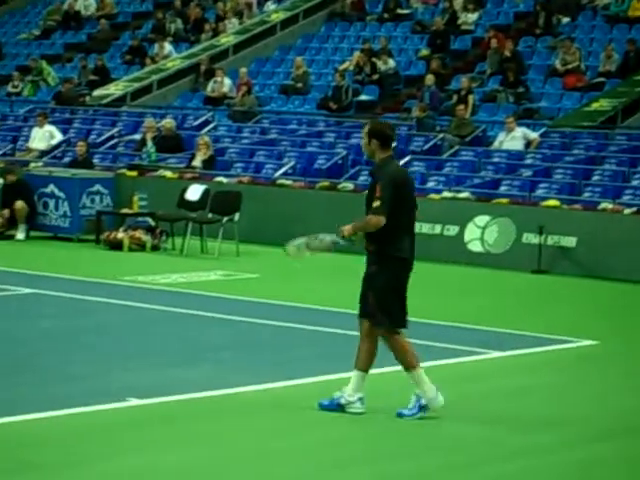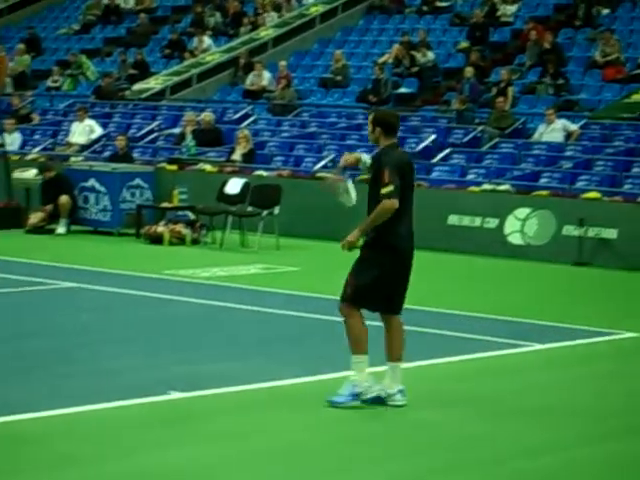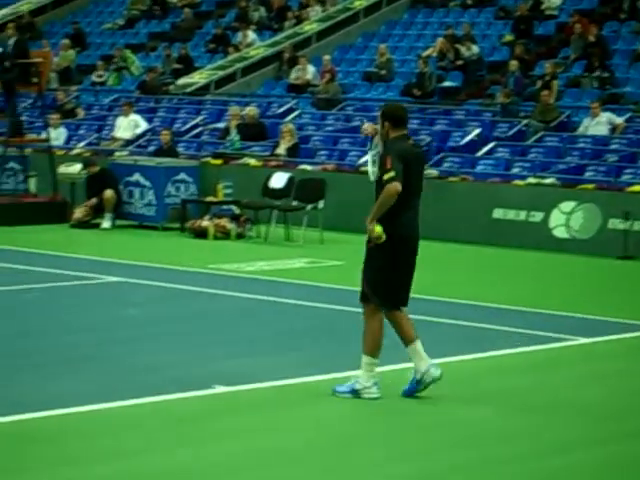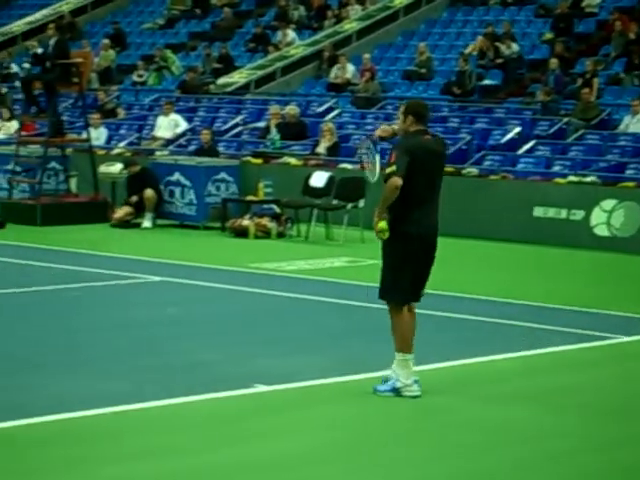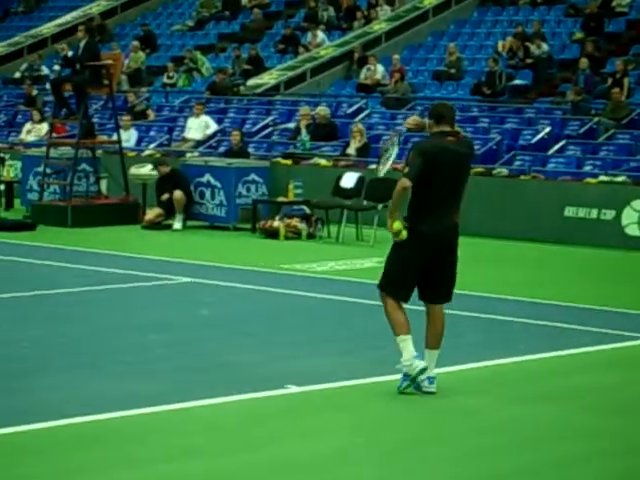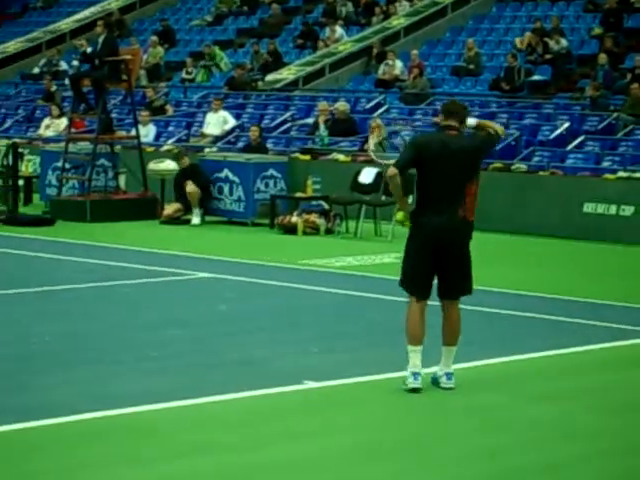
dt=0.3s
person 1, frame 1
left shoulder: (386, 175)
right shoulder: (395, 171)
left elbow: (377, 219)
right elbow: (406, 213)
left wrist: (354, 228)
right wrist: (362, 228)
left hip: (389, 262)
right hip: (386, 259)
left knee: (388, 330)
right knee: (368, 325)
left ankle: (428, 394)
right ankle: (352, 395)
person 1, frame 2
left shoulder: (390, 161)
right shoulder: (398, 156)
left elbow: (390, 203)
left wrist: (360, 231)
right wrist: (360, 159)
left hip: (382, 247)
right hip: (400, 246)
left knee: (350, 306)
right knee: (391, 315)
left ankle: (361, 381)
right ankle: (393, 387)
person 1, frame 3
left shoulder: (394, 151)
right shoulder: (412, 148)
left elbow: (393, 187)
left wrist: (372, 217)
right wrist: (376, 132)
left hip: (389, 238)
right hip: (406, 236)
left knee: (373, 306)
right knee: (393, 307)
left ankle: (367, 381)
right ankle: (424, 366)
person 1, frame 4
left shoulder: (405, 146)
right shoulder: (438, 145)
left elbow: (395, 182)
left wrist: (380, 211)
right wrist: (394, 131)
left hip: (403, 232)
right hip: (427, 232)
left knee: (395, 303)
right knee: (407, 302)
left ankle: (406, 380)
right ankle: (400, 370)
person 1, frame 5
left shoulder: (424, 147)
right shoulder: (465, 148)
left elbow: (405, 184)
right elbow: (455, 134)
left wrist: (392, 212)
right wrist: (423, 125)
left hip: (418, 232)
right hip: (448, 234)
left knee: (390, 295)
right knee: (435, 303)
left ankle: (410, 358)
right ankle: (428, 374)
person 1, frame 6
left shoulder: (421, 143)
right shoulder: (474, 143)
left elbow: (392, 173)
right elbow: (498, 130)
left wrist: (401, 204)
right wrist: (471, 123)
left hip: (424, 228)
right hip: (457, 229)
left knee: (417, 300)
right knee: (451, 301)
left ankle: (414, 371)
right ankle: (446, 371)
